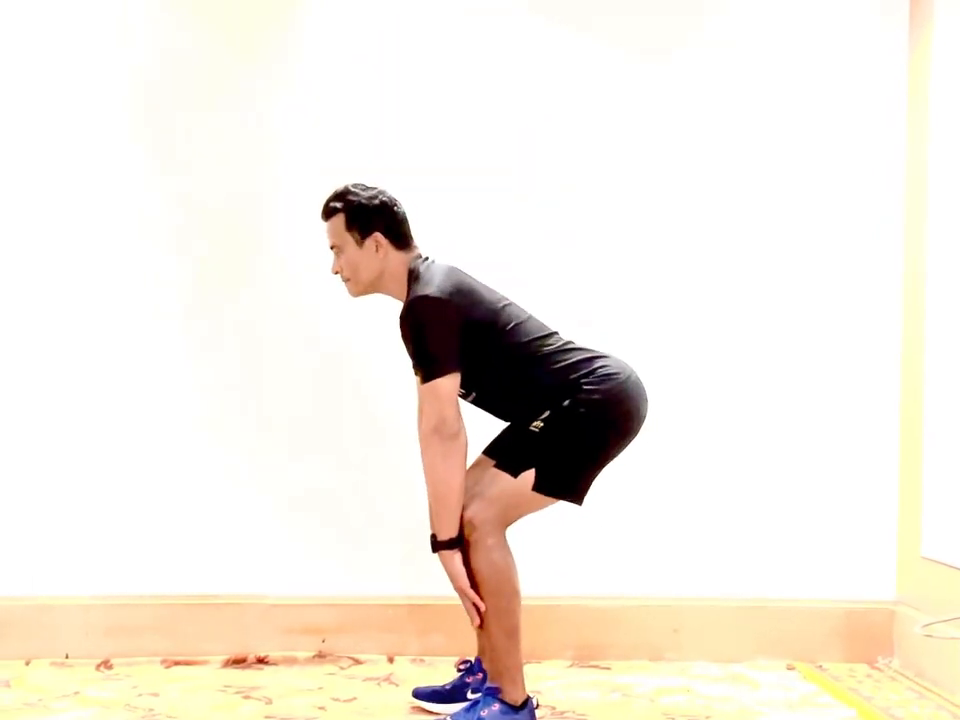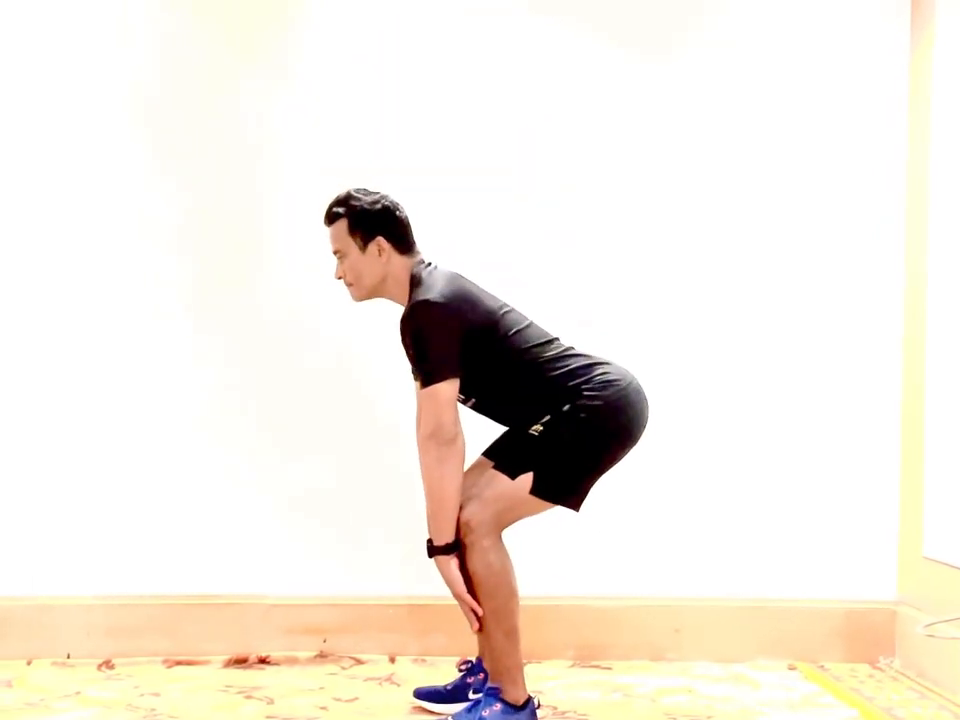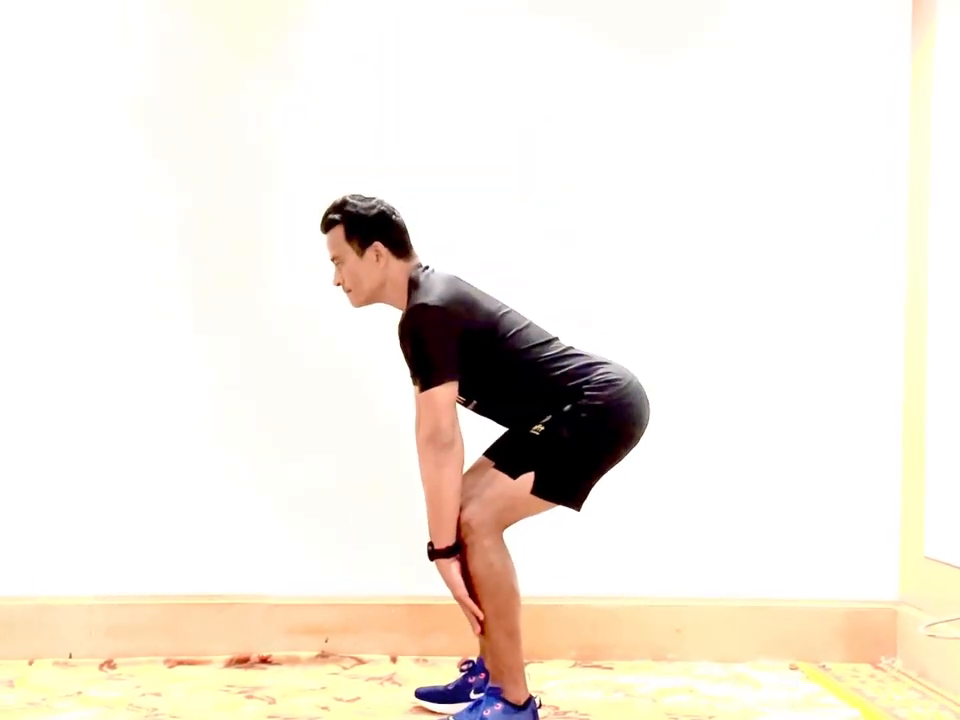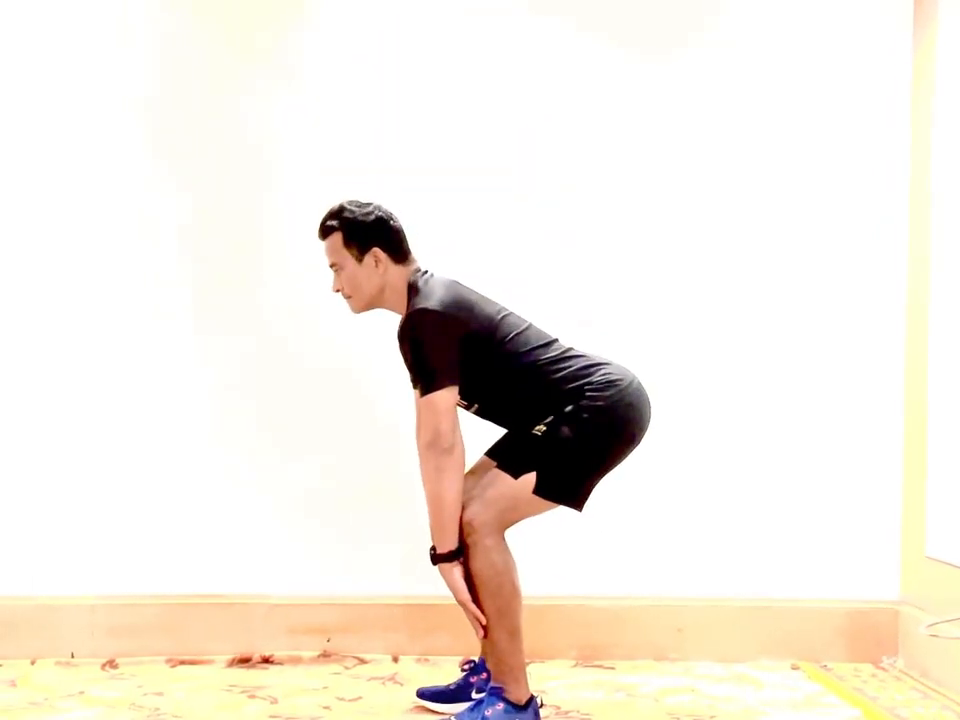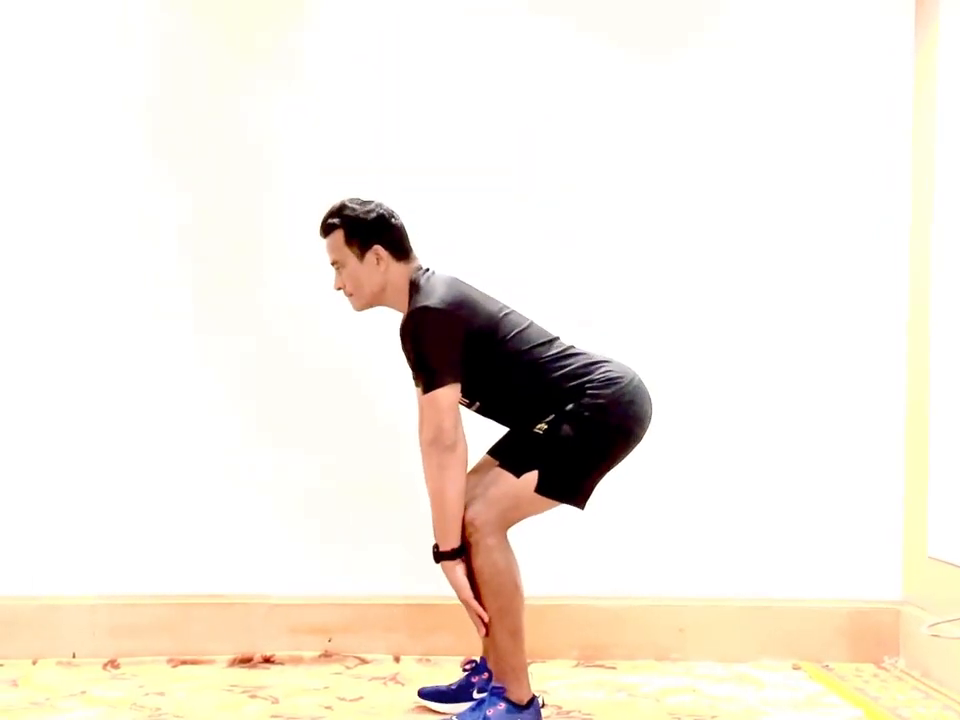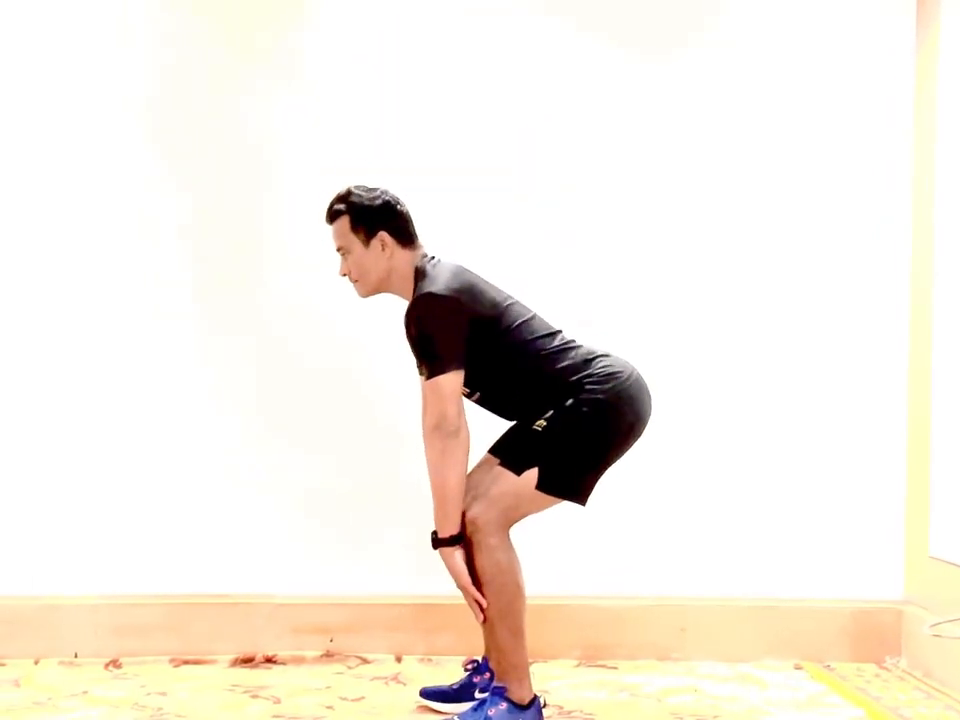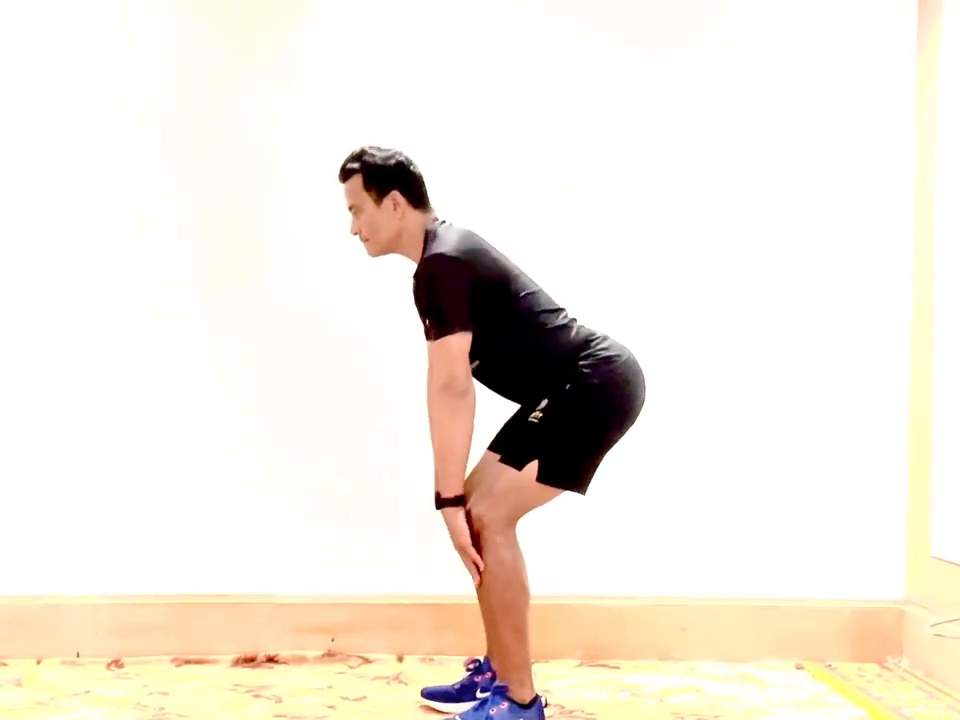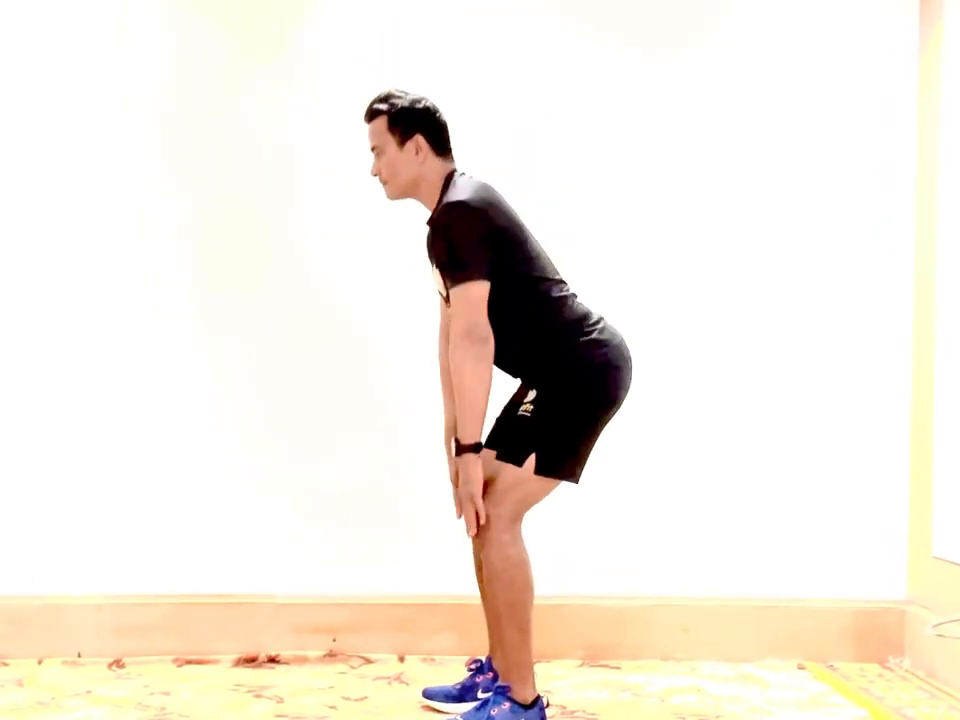
dt=0.2s
person 1, frame 1
left shoulder: (428, 306)
right shoulder: (432, 290)
left elbow: (442, 432)
right elbow: (442, 427)
left wrist: (445, 544)
right wrist: (449, 532)
left hip: (600, 402)
right hip: (587, 398)
left knee: (479, 518)
right knee: (469, 508)
right ankle: (487, 673)
person 1, frame 2
left shoulder: (430, 311)
right shoulder: (434, 295)
left elbow: (439, 437)
right elbow: (440, 432)
left wrist: (442, 547)
right wrist: (446, 535)
left hip: (600, 409)
right hip: (586, 404)
left knee: (474, 521)
right knee: (466, 510)
right ankle: (489, 673)
person 1, frame 3
left shoulder: (428, 315)
right shoulder: (433, 298)
left elbow: (439, 440)
right elbow: (438, 435)
left wrist: (442, 551)
right wrist: (447, 538)
left hip: (602, 407)
right hip: (589, 403)
left knee: (476, 521)
right knee: (465, 510)
right ankle: (490, 672)
person 1, frame 4
left shoulder: (427, 319)
right shoulder: (432, 302)
left elbow: (438, 445)
right elbow: (442, 440)
left wrist: (445, 556)
right wrist: (449, 544)
left hip: (604, 408)
right hip: (585, 405)
left knee: (478, 520)
right knee: (467, 509)
right ankle: (491, 673)
person 1, frame 5
left shoulder: (430, 317)
right shoulder: (433, 301)
left elbow: (441, 443)
right elbow: (444, 438)
left wrist: (448, 553)
right wrist: (451, 541)
left hip: (605, 406)
right hip: (586, 403)
left knee: (479, 519)
right knee: (470, 507)
right ankle: (492, 673)
person 1, frame 6
left shoulder: (434, 303)
right shoulder: (438, 290)
left elbow: (444, 429)
right elbow: (444, 425)
left wrist: (447, 540)
right wrist: (451, 528)
left hip: (604, 401)
right hip: (586, 398)
left knee: (482, 518)
right knee: (473, 507)
right ankle: (494, 672)
person 1, frame 7
left shoulder: (443, 265)
right shoulder: (444, 257)
left elbow: (452, 390)
right elbow: (448, 388)
left wrist: (449, 502)
right wrist: (453, 492)
left hip: (597, 386)
right hip: (579, 386)
left knee: (487, 514)
right knee: (479, 505)
right ankle: (497, 672)
person 1, frame 8
left shoulder: (460, 212)
right shoulder: (454, 214)
left elbow: (472, 338)
right elbow: (454, 335)
left wrist: (467, 449)
right wrist: (456, 439)
left hip: (583, 370)
right hip: (563, 371)
left knee: (493, 515)
right knee: (483, 508)
